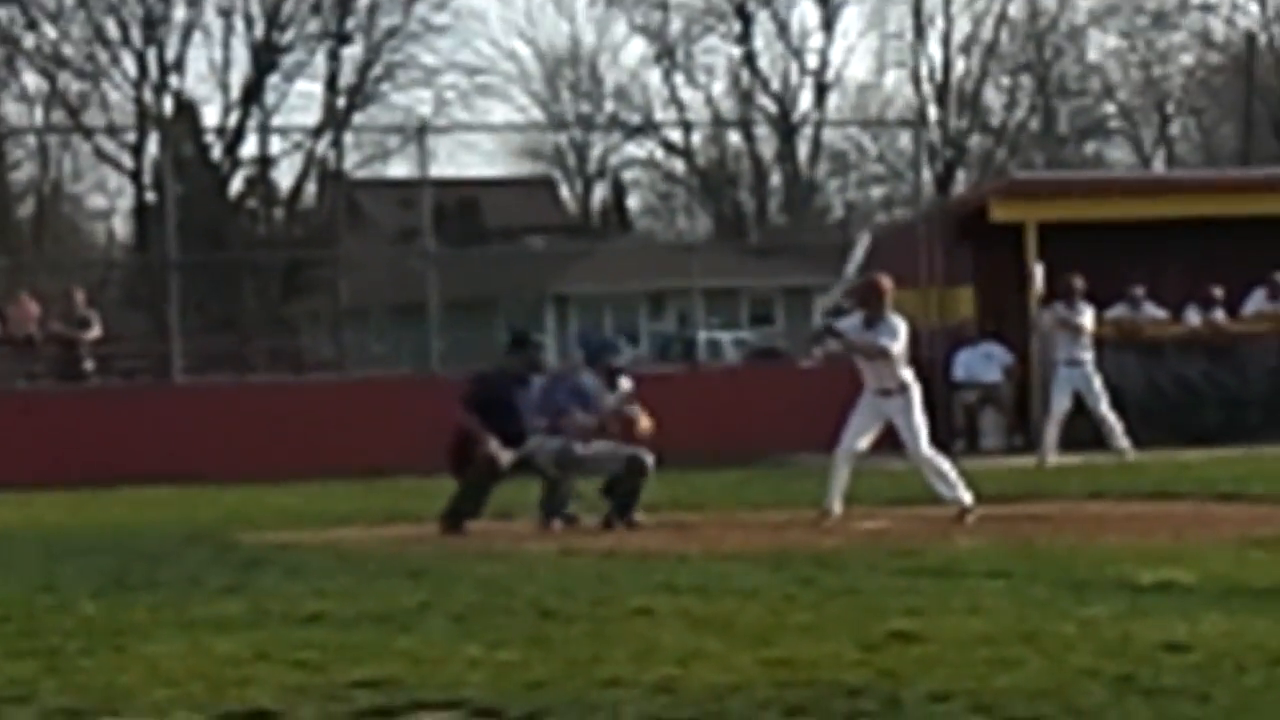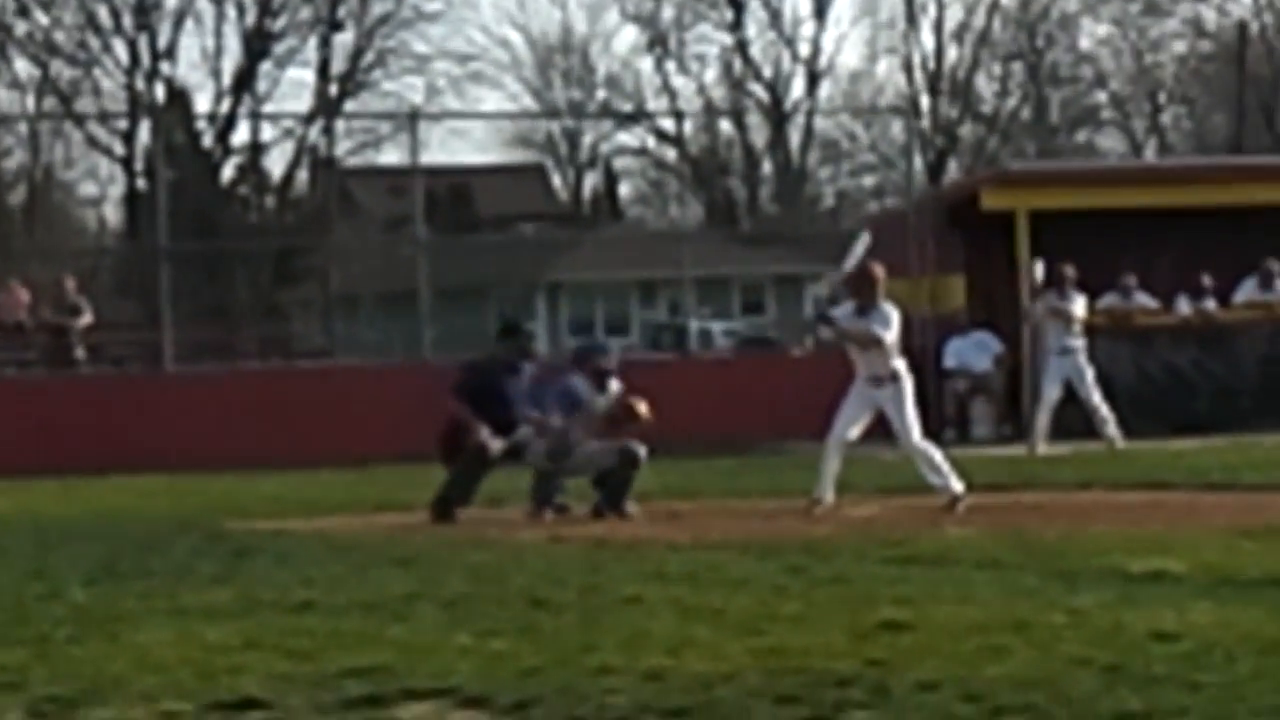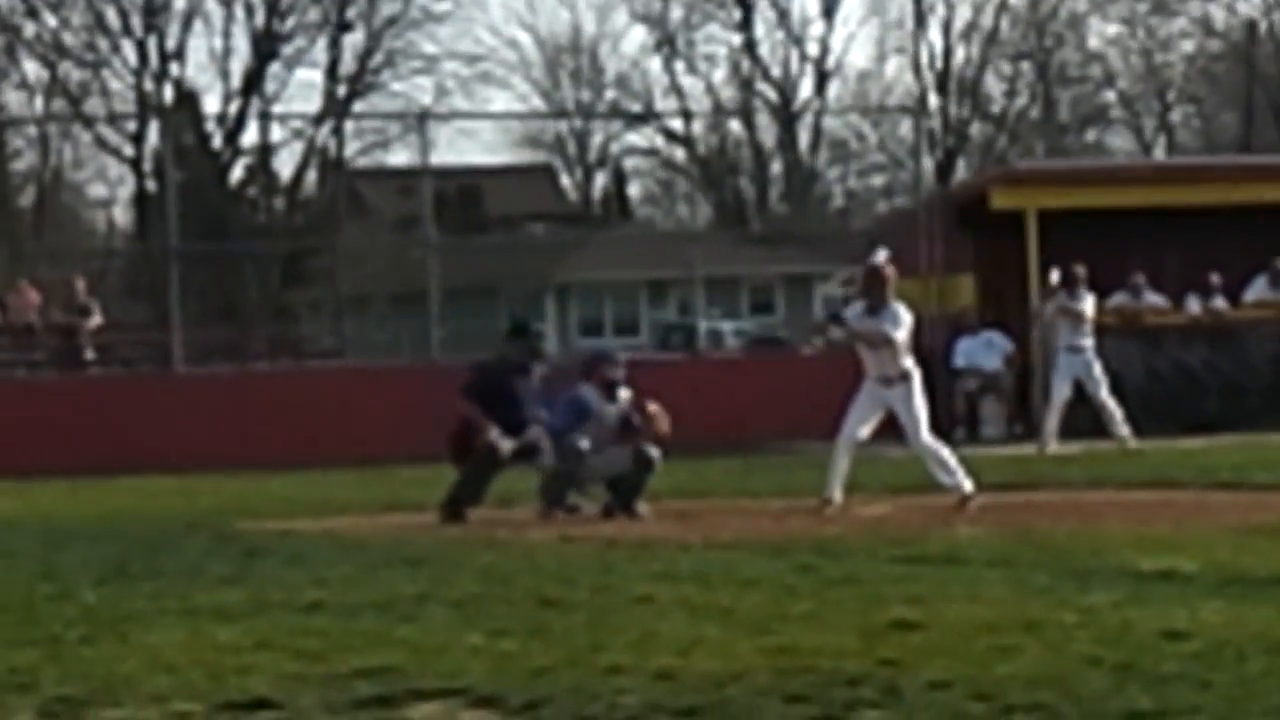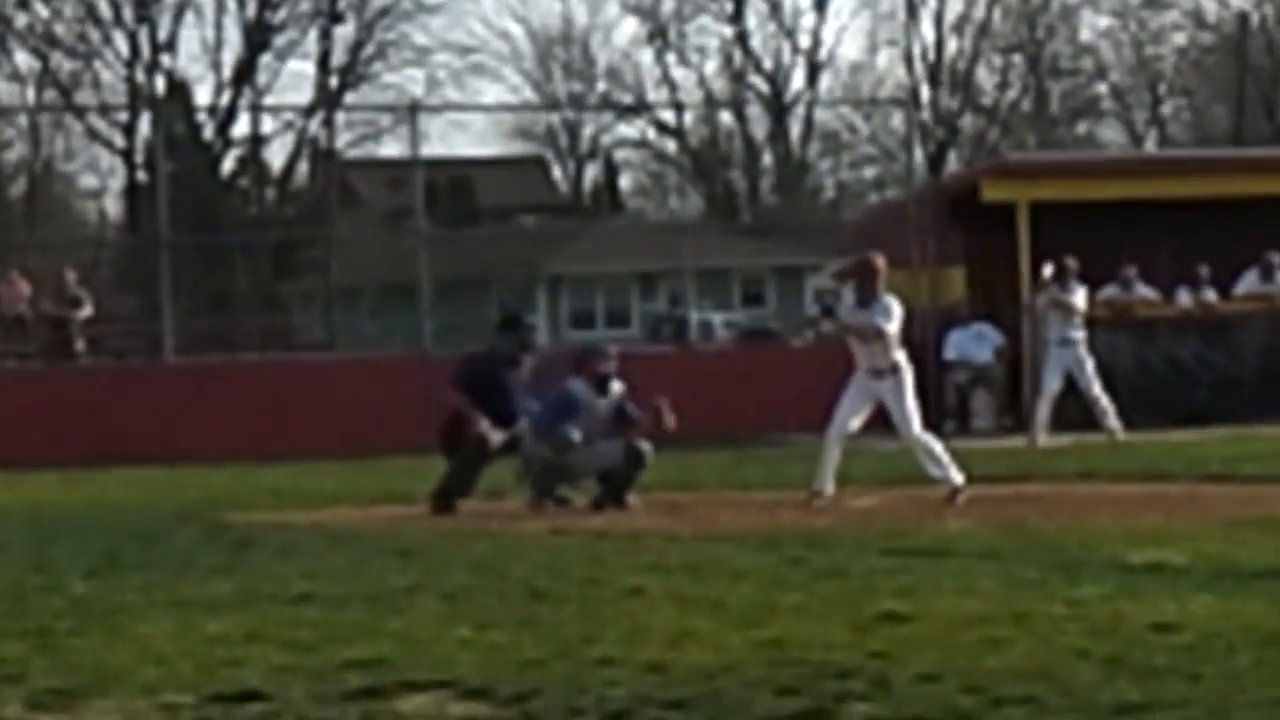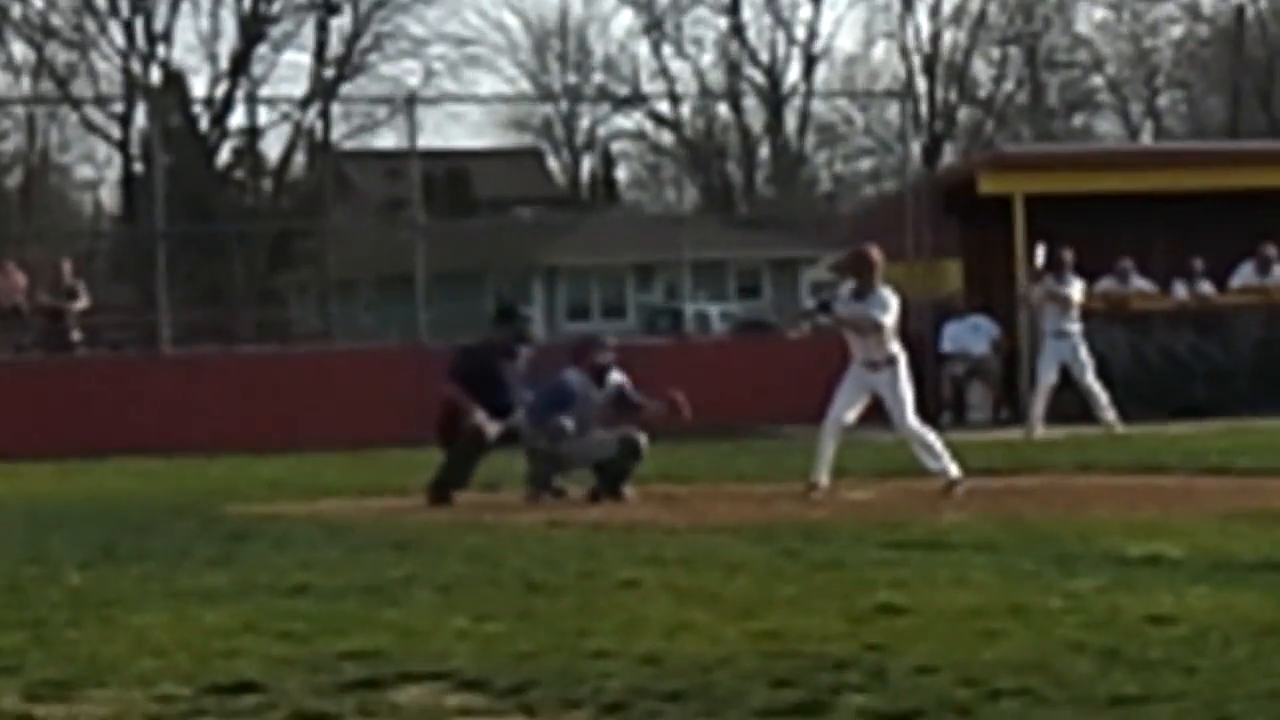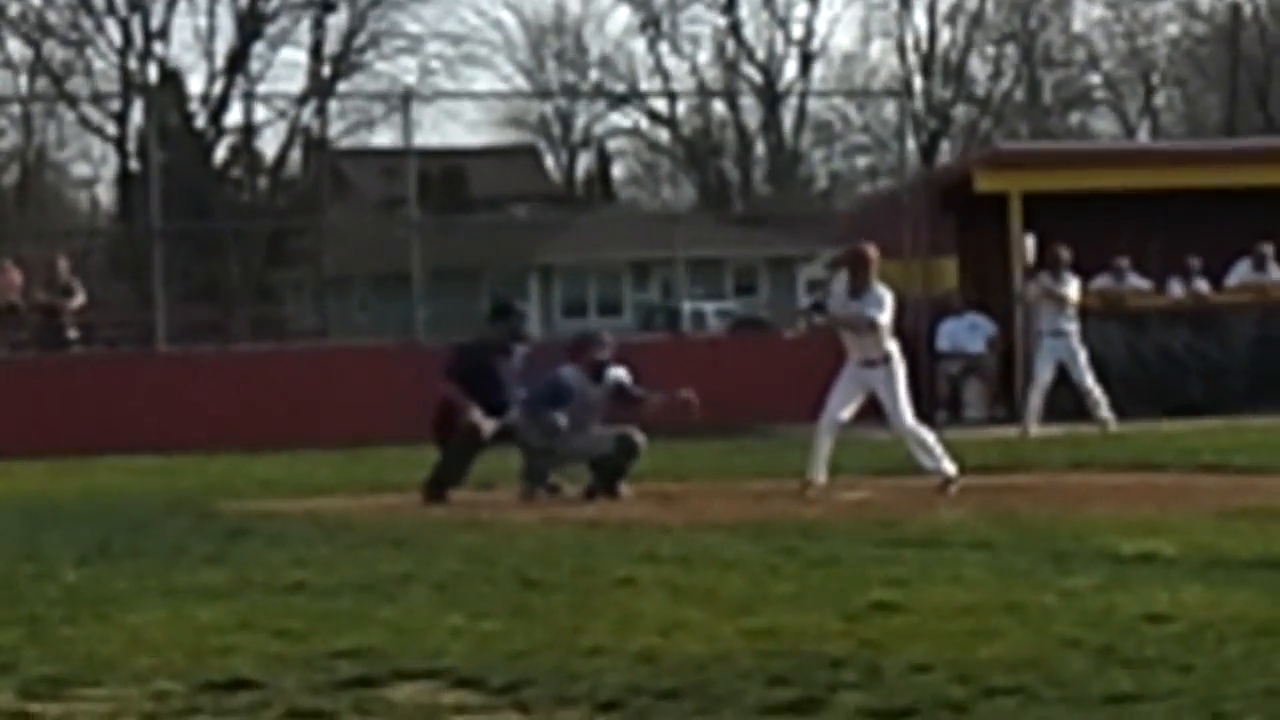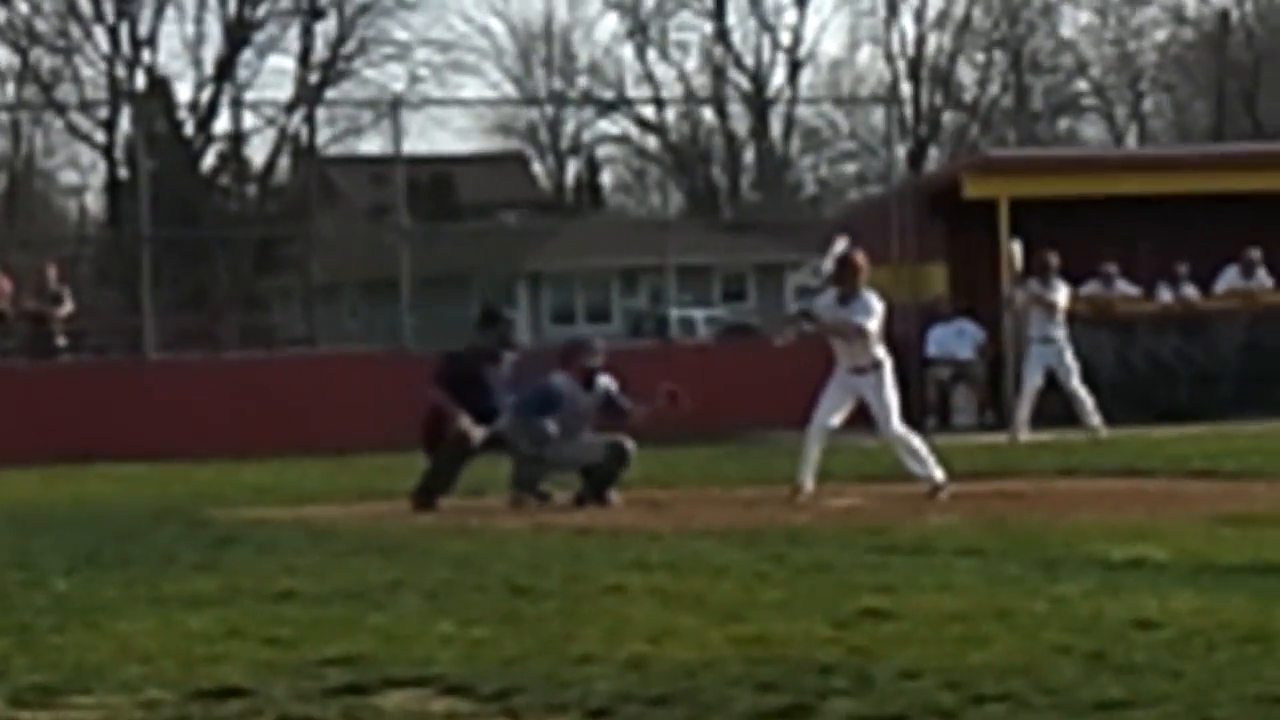
dt=0.1s
person 1, frame 1
left shoulder: (896, 326)
right shoulder: (855, 321)
left elbow: (873, 354)
right elbow: (826, 333)
left wrist: (841, 338)
left hip: (901, 395)
right hip: (873, 395)
left knee: (920, 451)
right knee: (845, 449)
left ankle: (963, 500)
right ankle: (832, 505)
person 1, frame 2
left shoulder: (888, 315)
right shoulder: (848, 310)
left elbow: (867, 343)
left wrist: (834, 326)
left hip: (893, 384)
right hip: (864, 385)
left knee: (912, 440)
right knee: (836, 438)
left ankle: (954, 489)
right ankle: (823, 495)
person 1, frame 3
left shoulder: (899, 314)
right shoulder: (859, 309)
left elbow: (877, 342)
left wrist: (845, 326)
left hip: (903, 383)
right hip: (874, 384)
left knee: (921, 440)
right knee: (847, 437)
left ankle: (964, 487)
right ankle: (833, 493)
person 1, frame 4
left shoulder: (890, 307)
right shoulder: (850, 302)
left elbow: (869, 336)
left wrist: (837, 321)
left hip: (893, 377)
right hip: (864, 377)
left knee: (912, 433)
right knee: (836, 430)
left ankle: (954, 481)
right ankle: (823, 487)
person 1, frame 5
left shoulder: (886, 299)
right shoulder: (846, 293)
left elbow: (867, 329)
left wrist: (834, 315)
left hip: (889, 368)
right hip: (861, 368)
left knee: (908, 425)
right knee: (833, 422)
left ankle: (951, 473)
right ankle: (819, 478)
person 1, frame 6
left shoulder: (882, 297)
right shoulder: (841, 290)
left elbow: (862, 327)
left wrist: (828, 315)
left hip: (885, 366)
right hip: (856, 366)
left knee: (904, 423)
right knee: (828, 420)
left ankle: (947, 471)
right ankle: (815, 476)
person 1, frame 7
left shoulder: (871, 304)
right shoulder: (830, 298)
left elbow: (851, 334)
left wrist: (817, 322)
left hip: (874, 373)
right hip: (846, 372)
left knee: (893, 429)
right knee: (818, 426)
left ankle: (935, 477)
right ankle: (804, 482)
person 2, frame 1
left shoulder: (529, 382)
right shoulder: (488, 381)
right elbow: (465, 415)
right wrist: (487, 440)
left hip: (519, 445)
right hip: (483, 448)
right knee: (492, 462)
right ankle: (452, 518)
person 2, frame 2
left shoulder: (521, 371)
right shoulder: (479, 369)
left elbow: (519, 408)
right elbow: (456, 404)
right wrist: (478, 428)
left hip: (509, 434)
right hip: (474, 437)
right knee: (482, 450)
right ankle: (442, 506)
person 2, frame 3
left shoulder: (531, 371)
right shoulder: (489, 370)
left elbow: (532, 408)
right elbow: (466, 405)
right wrist: (489, 430)
left hip: (520, 435)
right hip: (481, 437)
right knee: (492, 450)
right ankle: (452, 506)
person 2, frame 4
left shoulder: (521, 362)
right shoulder: (479, 362)
left elbow: (519, 401)
right elbow: (456, 396)
right wrist: (479, 421)
left hip: (509, 427)
right hip: (470, 429)
right knee: (482, 442)
right ankle: (442, 498)
person 2, frame 5
left shoulder: (518, 355)
right shoulder: (475, 354)
left elbow: (517, 393)
right elbow: (452, 389)
right wrist: (476, 414)
left hip: (505, 419)
right hip: (465, 422)
right knee: (478, 434)
right ankle: (439, 489)
person 2, frame 6
left shoulder: (514, 353)
right shoulder: (471, 351)
left elbow: (513, 391)
right elbow: (449, 387)
right wrist: (473, 412)
left hip: (500, 417)
right hip: (460, 419)
right knee: (473, 431)
right ankle: (434, 487)
person 2, frame 7
left shoulder: (503, 361)
right shoulder: (460, 359)
left elbow: (501, 399)
right elbow: (438, 395)
right wrist: (462, 420)
left hip: (489, 424)
right hip: (450, 427)
right knee: (462, 439)
right ankle: (424, 494)
person 3, frame 1
left shoulder: (1087, 310)
right shoulder: (1055, 309)
left elbow: (1082, 329)
right elbow: (1044, 329)
left wrist: (1061, 317)
left hip: (1085, 366)
right hip: (1063, 368)
left knee: (1102, 409)
right knee: (1056, 411)
left ankle: (1123, 447)
right ankle: (1047, 452)
person 3, frame 2
left shoulder: (1079, 298)
right shoulder: (1046, 299)
left elbow: (1073, 318)
right elbow: (1034, 319)
left wrist: (1052, 306)
left hip: (1076, 355)
right hip: (1054, 356)
left knee: (1093, 398)
right knee: (1046, 399)
left ankle: (1113, 436)
right ankle: (1037, 442)
person 3, frame 3
left shoulder: (1088, 298)
right shoulder: (1056, 298)
left elbow: (1083, 316)
right elbow: (1046, 320)
left wrist: (1062, 306)
left hip: (1085, 354)
right hip: (1064, 355)
left knee: (1102, 396)
right knee: (1056, 398)
left ankle: (1124, 435)
right ankle: (1047, 440)
person 3, frame 4
left shoulder: (1080, 290)
right shoulder: (1048, 291)
left elbow: (1074, 309)
right elbow: (1038, 313)
left wrist: (1053, 298)
left hip: (1077, 347)
right hip: (1055, 347)
left knee: (1093, 389)
right knee: (1047, 391)
left ankle: (1114, 428)
right ankle: (1037, 433)
person 3, frame 5
left shoulder: (1076, 283)
right shoulder: (1044, 282)
left elbow: (1070, 301)
right elbow: (1034, 303)
left wrist: (1049, 290)
left hip: (1073, 339)
right hip: (1051, 340)
left knee: (1089, 381)
right knee: (1043, 383)
left ankle: (1110, 420)
right ankle: (1034, 425)
person 3, frame 6
left shoulder: (1073, 281)
right shoulder: (1040, 280)
left elbow: (1067, 300)
right elbow: (1030, 301)
left wrist: (1045, 288)
left hip: (1069, 338)
right hip: (1047, 338)
left knee: (1085, 380)
right knee: (1039, 381)
left ankle: (1106, 418)
right ankle: (1029, 423)
person 3, frame 7
left shoulder: (1062, 287)
right shoulder: (1029, 286)
left elbow: (1055, 306)
right elbow: (1020, 308)
left wrist: (1034, 294)
left hip: (1059, 344)
right hip: (1036, 345)
left knee: (1075, 386)
right knee: (1029, 387)
left ankle: (1095, 424)
right ankle: (1019, 429)
person 4, frame 1
left shoulder: (621, 387)
right shoulder: (579, 385)
right elbow: (565, 423)
right wrist: (597, 425)
left hip: (590, 450)
left knee: (641, 459)
left ankle: (621, 513)
person 4, frame 2
left shoulder: (612, 389)
right shoulder: (570, 388)
right elbow: (548, 426)
left hip: (582, 449)
right hip: (556, 450)
left knee: (635, 452)
left ankle: (611, 504)
person 4, frame 3
left shoulder: (622, 398)
right shoulder: (581, 399)
left elbow: (637, 434)
right elbow: (553, 437)
left hip: (598, 462)
right hip: (568, 466)
left knee: (649, 454)
person 4, frame 4
left shoulder: (615, 391)
right shoulder: (571, 393)
left elbow: (637, 425)
right elbow: (538, 431)
left wrist: (659, 416)
left hip: (590, 456)
right hip: (558, 458)
left knee: (640, 449)
person 4, frame 5
left shoulder: (613, 381)
right shoulder: (567, 383)
left elbow: (639, 408)
right elbow: (533, 419)
left wrist: (667, 405)
left hip: (584, 444)
right hip: (556, 448)
left knee: (634, 441)
person 4, frame 6
left shoulder: (612, 376)
right shoulder: (565, 379)
left elbow: (642, 400)
left wrist: (674, 398)
left hip: (581, 440)
right hip: (551, 444)
left knee: (631, 439)
person 4, frame 7
left shoulder: (602, 384)
right shoulder: (555, 386)
left elbow: (628, 413)
left hip: (573, 448)
right hip: (542, 452)
left knee: (623, 447)
